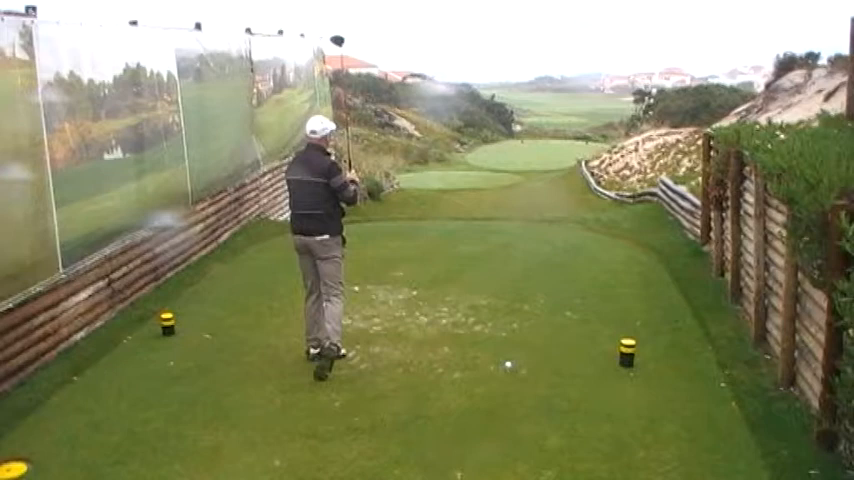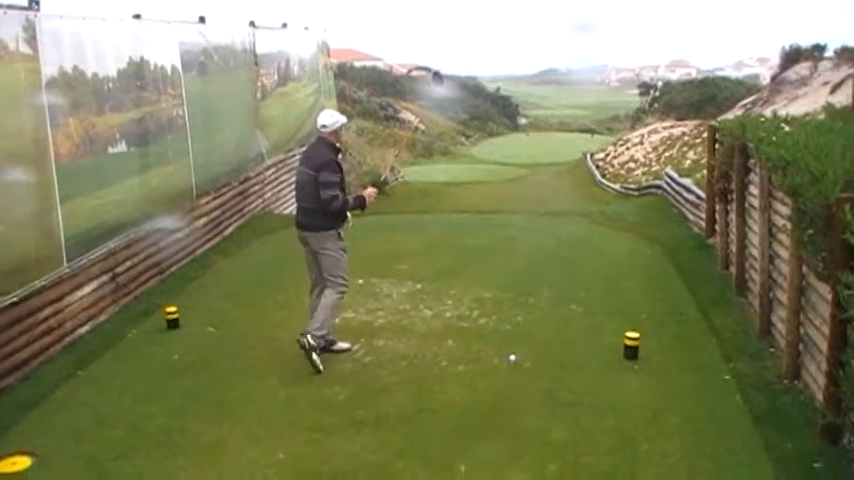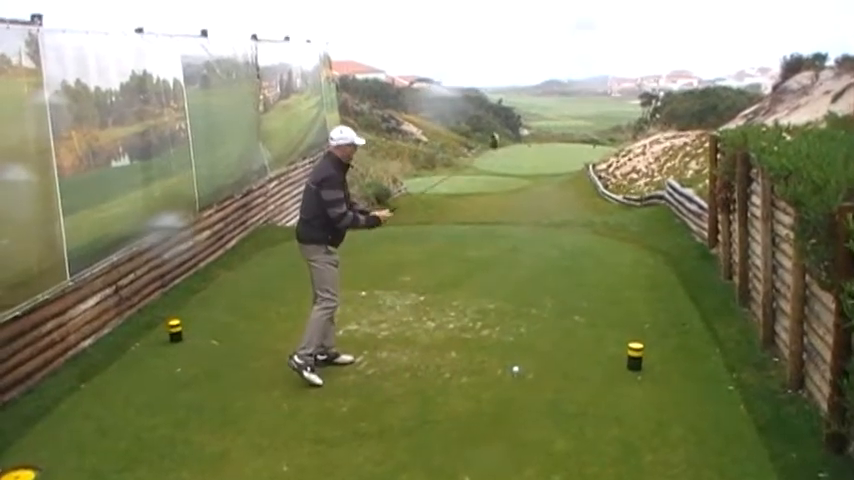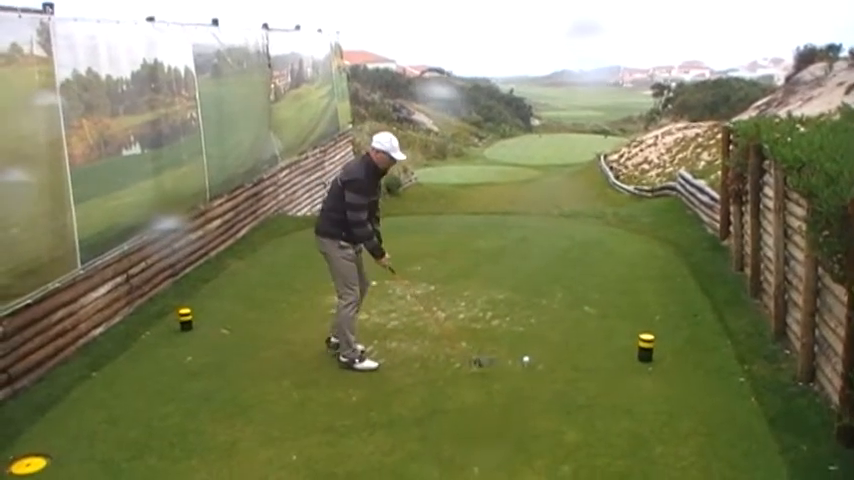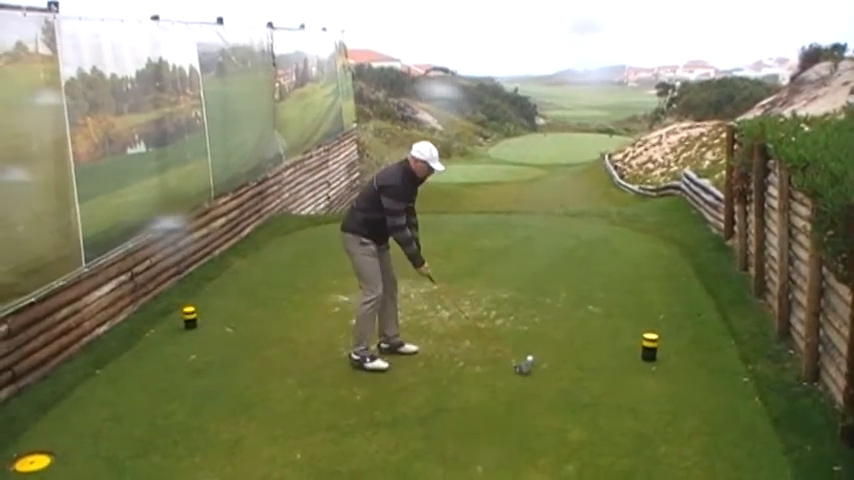
dt=0.7s
person 1, frame 1
left shoulder: (293, 164)
right shoulder: (328, 165)
right elbow: (351, 197)
left wrist: (340, 182)
right wrist: (352, 181)
left hip: (299, 235)
right hip: (325, 236)
left knee: (313, 292)
right knee: (333, 294)
left ankle: (315, 345)
right ankle: (331, 346)
person 1, frame 2
left shoulder: (309, 154)
right shoulder: (328, 160)
right elbow: (332, 201)
left wrist: (353, 199)
right wrist: (361, 199)
left hip: (305, 228)
right hip: (324, 231)
left knee: (319, 285)
right knee: (337, 285)
left ankle: (321, 338)
right ankle: (313, 336)
person 1, frame 3
left shoulder: (330, 168)
right shoulder: (330, 175)
left elbow: (344, 205)
right elbow: (340, 217)
left wrist: (368, 215)
right wrist: (374, 220)
left hip: (318, 241)
right hip: (318, 244)
left knee: (324, 298)
right knee: (327, 300)
left ankle: (325, 350)
right ankle: (303, 357)
person 1, frame 4
left shoulder: (370, 172)
right shoulder: (359, 177)
left elbow: (370, 213)
right elbow: (358, 221)
left wrist: (378, 244)
right wrist: (377, 252)
left hip: (345, 237)
right hip: (334, 238)
left knee: (360, 286)
right knee: (349, 294)
left ankle: (337, 337)
right ankle: (348, 354)
person 1, frame 5
left shoulder: (408, 179)
right shoulder: (394, 182)
left elbow: (409, 217)
right elbow: (397, 226)
left wrist: (418, 252)
right wrist: (416, 260)
left hip: (375, 236)
right hip: (359, 236)
left knee: (389, 287)
right knee: (373, 292)
left ankle: (389, 340)
right ankle: (359, 353)
